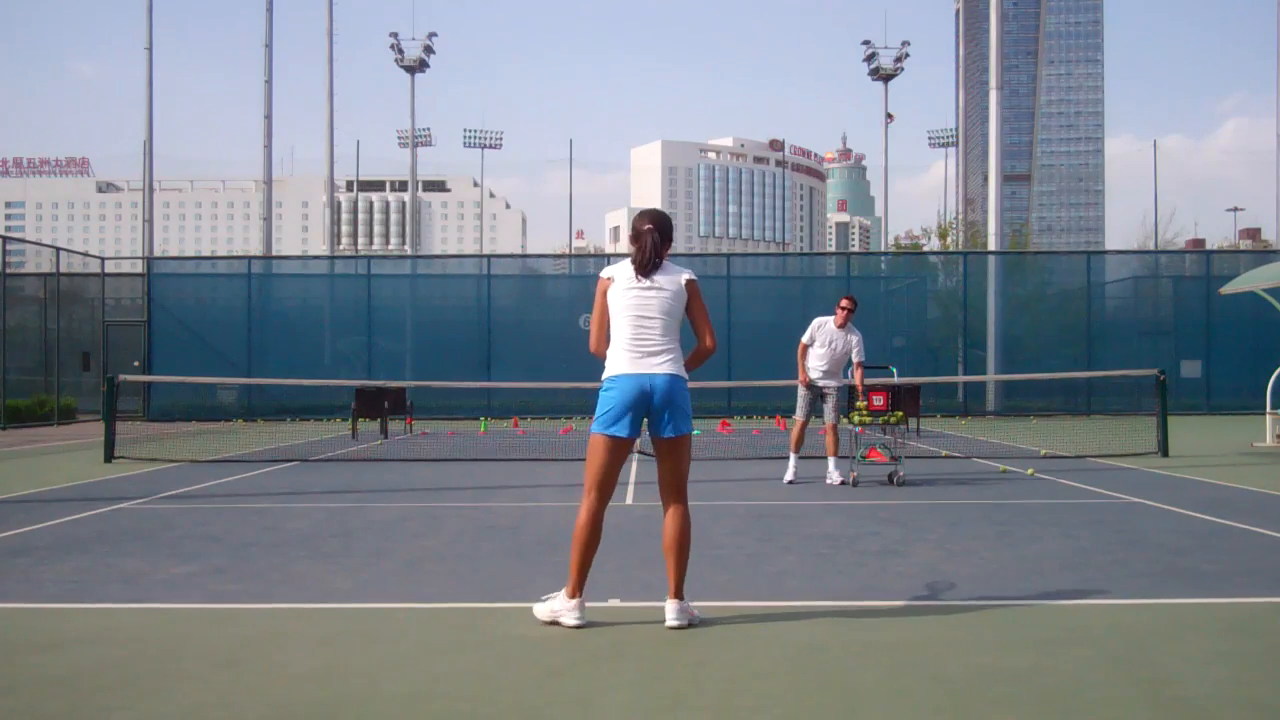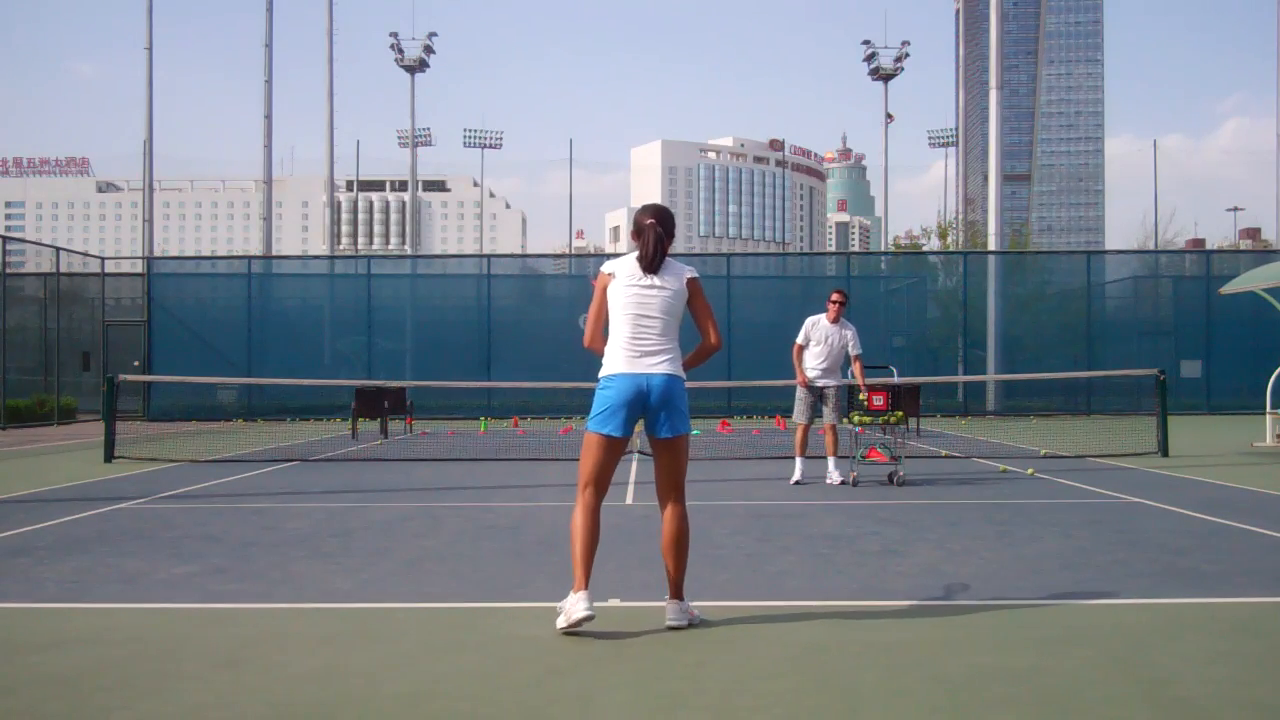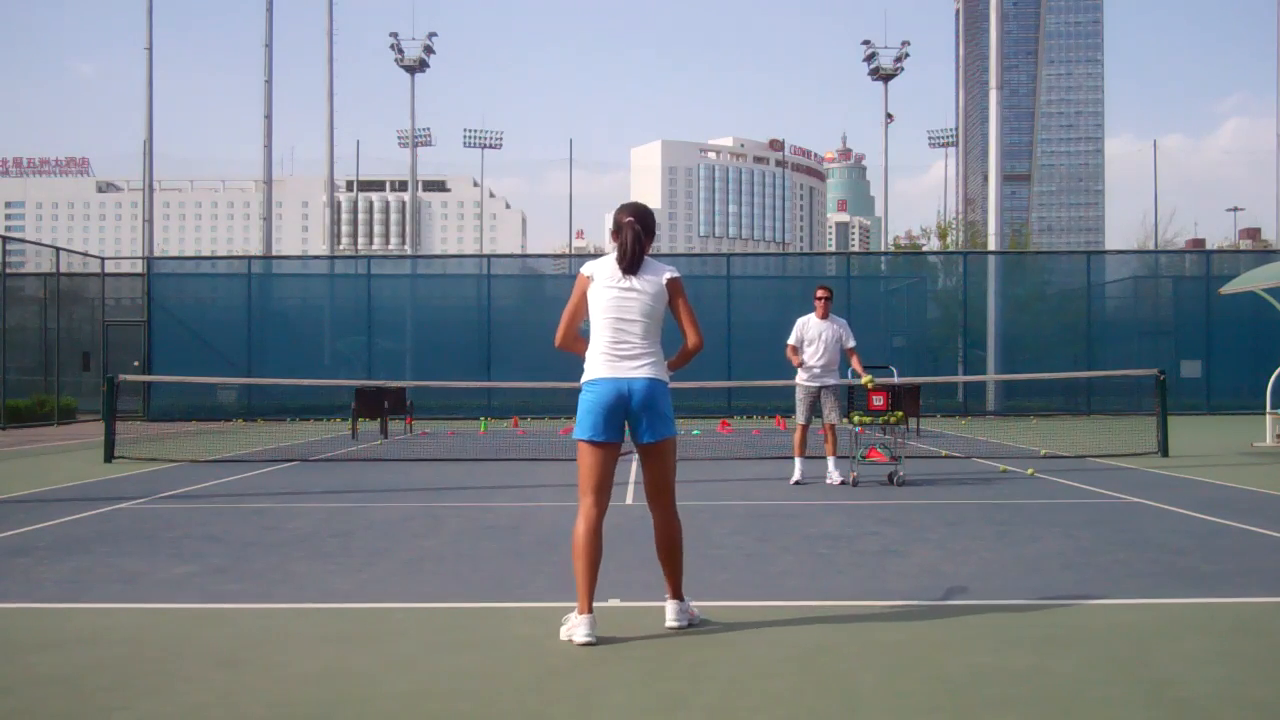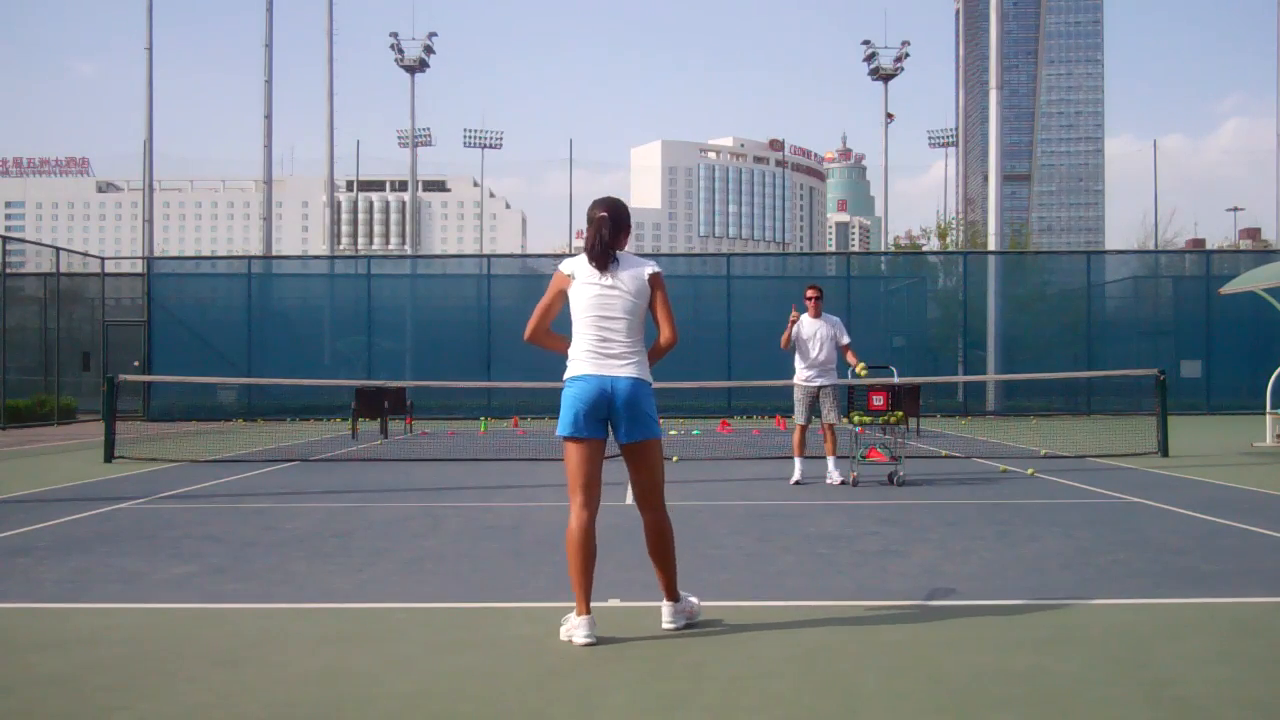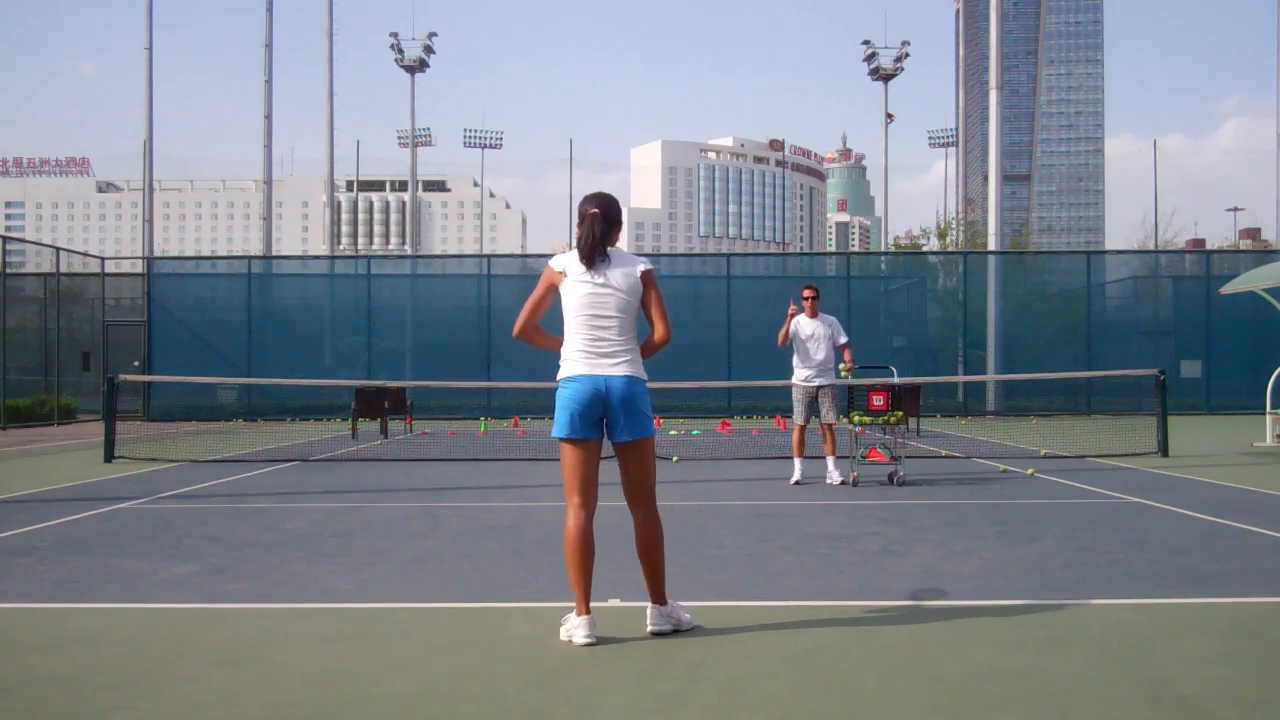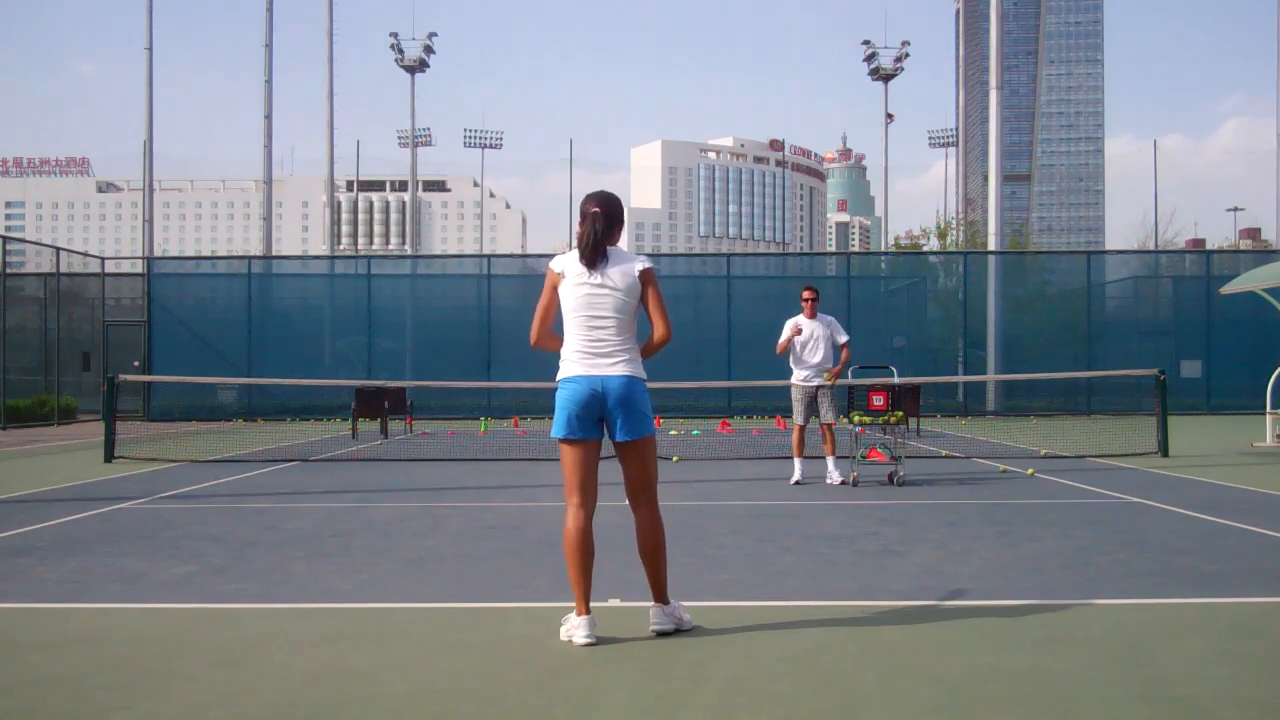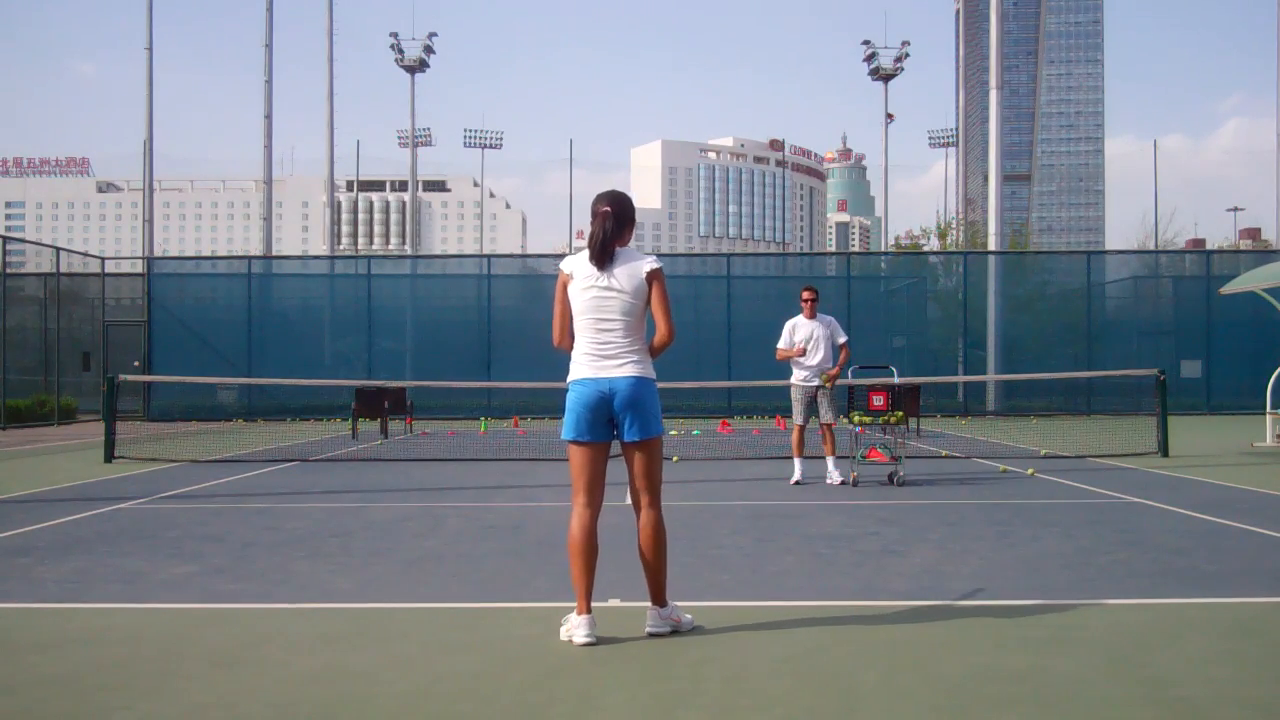
dt=0.2s
person 1, frame 1
left shoulder: (611, 275)
right shoulder: (684, 278)
left elbow: (597, 344)
right elbow: (708, 343)
left hip: (621, 385)
right hip: (670, 386)
left knee: (595, 497)
right knee: (675, 500)
left ankle: (572, 599)
right ankle: (676, 603)
person 1, frame 2
left shoulder: (612, 270)
right shoulder: (685, 276)
left elbow: (591, 338)
right elbow: (713, 340)
left hip: (617, 383)
right hip: (666, 385)
left knee: (588, 495)
right knee: (672, 501)
left ankle: (580, 595)
right ankle: (676, 603)
person 1, frame 3
left shoulder: (592, 271)
right shoulder: (667, 276)
left elbow: (563, 339)
right elbow: (694, 341)
left hip: (599, 388)
right hip: (650, 388)
left knee: (590, 507)
right knee: (663, 506)
left ankle: (583, 615)
right ankle: (676, 604)
person 1, frame 4
left shoulder: (571, 269)
right shoulder: (647, 270)
left elbow: (533, 333)
right elbow: (669, 336)
left hip: (583, 386)
right hip: (633, 387)
left knee: (582, 505)
right knee: (652, 505)
left ankle: (582, 617)
right ankle: (673, 603)
person 1, frame 5
left shoulder: (561, 266)
right shoulder: (638, 268)
left elbow: (523, 329)
right elbow: (662, 333)
left hip: (577, 385)
right hip: (627, 385)
left knee: (579, 506)
right knee: (643, 505)
left ankle: (582, 617)
right ankle: (659, 607)
person 1, frame 6
left shoulder: (561, 266)
right shoulder: (639, 267)
left elbow: (538, 337)
right elbow: (662, 333)
left hip: (575, 385)
right hip: (626, 385)
left knee: (579, 506)
right knee: (645, 505)
left ankle: (582, 617)
right ankle: (661, 606)
person 1, frame 7
left shoulder: (571, 267)
right shoulder: (647, 267)
left elbow: (560, 339)
right elbow: (666, 334)
left hip: (585, 386)
right hip: (634, 386)
left knee: (584, 507)
right knee: (647, 505)
left ankle: (582, 615)
right ankle: (659, 608)
person 2, frame 1
left shoulder: (855, 337)
right shoulder: (818, 324)
left elbow: (858, 366)
right elbow: (802, 347)
left wrist: (860, 391)
right wrist: (801, 372)
left hip: (832, 383)
right hip: (809, 380)
left knee: (831, 426)
right knee: (800, 422)
left ankle: (832, 471)
right ankle: (792, 467)
person 2, frame 2
left shoulder: (849, 330)
right shoulder: (811, 322)
left elbow: (855, 360)
right elbow: (797, 348)
left wrist: (862, 384)
right wrist: (799, 373)
left hip: (831, 383)
right hip: (808, 381)
left knee: (831, 426)
right knee: (803, 425)
left ankle: (832, 471)
right ankle: (798, 470)
person 2, frame 3
left shoulder: (840, 324)
right shoulder: (802, 322)
left elbow: (851, 353)
right elbow: (789, 349)
left wrist: (862, 372)
right wrist: (794, 358)
left hip: (830, 382)
right hip: (806, 381)
left knee: (830, 426)
right knee: (802, 425)
left ankle: (832, 471)
right ankle: (798, 470)
person 2, frame 4
left shoulder: (834, 322)
right shoulder: (798, 322)
left elbow: (846, 349)
right elbow: (784, 346)
left wrist: (856, 363)
right wrist: (790, 325)
left hip: (828, 381)
right hip: (803, 381)
left knee: (828, 426)
right knee: (800, 425)
left ankle: (832, 470)
right ankle: (798, 470)
person 2, frame 5
left shoulder: (831, 322)
right shoulder: (795, 322)
left elbow: (844, 347)
right elbow: (781, 343)
left wrist: (849, 361)
right wrist: (789, 319)
left hip: (826, 381)
right hip: (802, 382)
left knee: (827, 426)
right knee: (799, 425)
left ankle: (832, 470)
right ankle: (798, 470)
person 2, frame 6
left shoulder: (830, 322)
right shoulder: (792, 323)
left elbow: (845, 347)
right elbow: (779, 351)
left wrist: (840, 366)
right wrist: (791, 336)
left hip: (825, 381)
right hip: (801, 381)
left knee: (827, 426)
right knee: (799, 426)
left ankle: (832, 470)
right ankle: (798, 471)
person 2, frame 7
left shoulder: (829, 322)
right shoulder: (792, 324)
left elbow: (844, 348)
right elbow: (779, 355)
left wrist: (838, 368)
right wrist: (793, 353)
left hip: (825, 382)
right hip: (801, 382)
left knee: (827, 426)
right knee: (799, 425)
left ankle: (832, 470)
right ankle: (798, 471)
